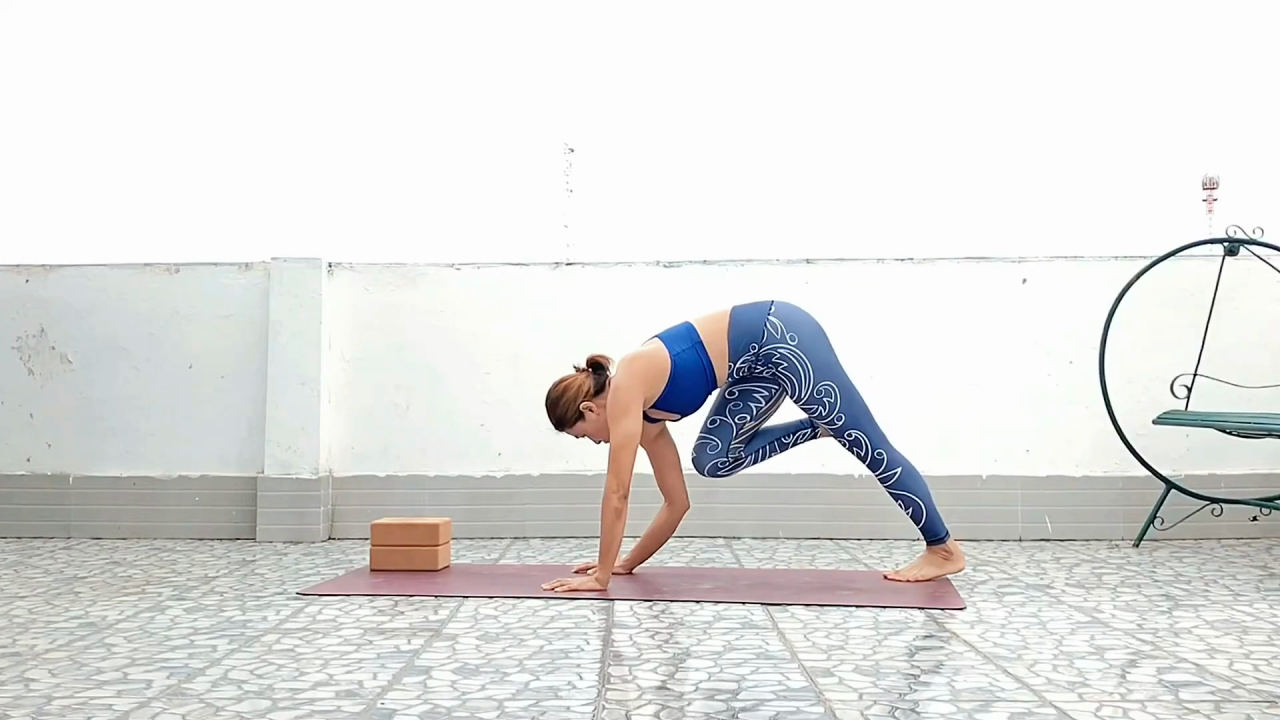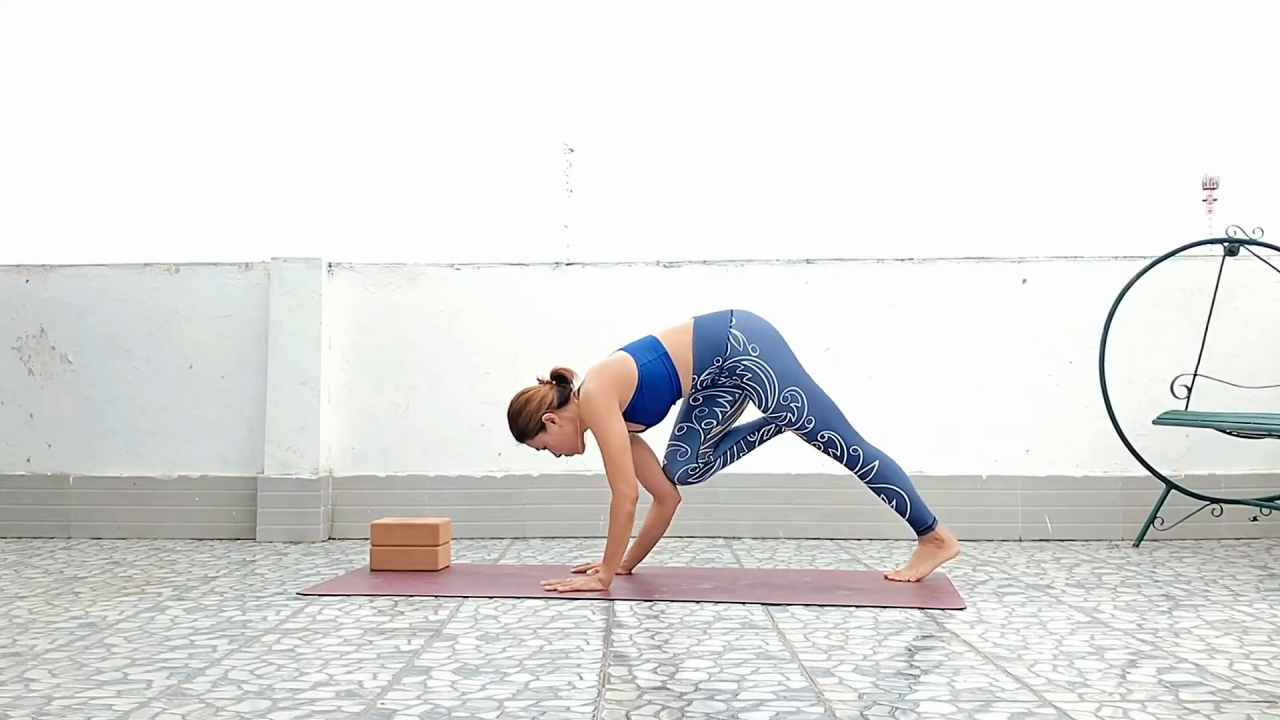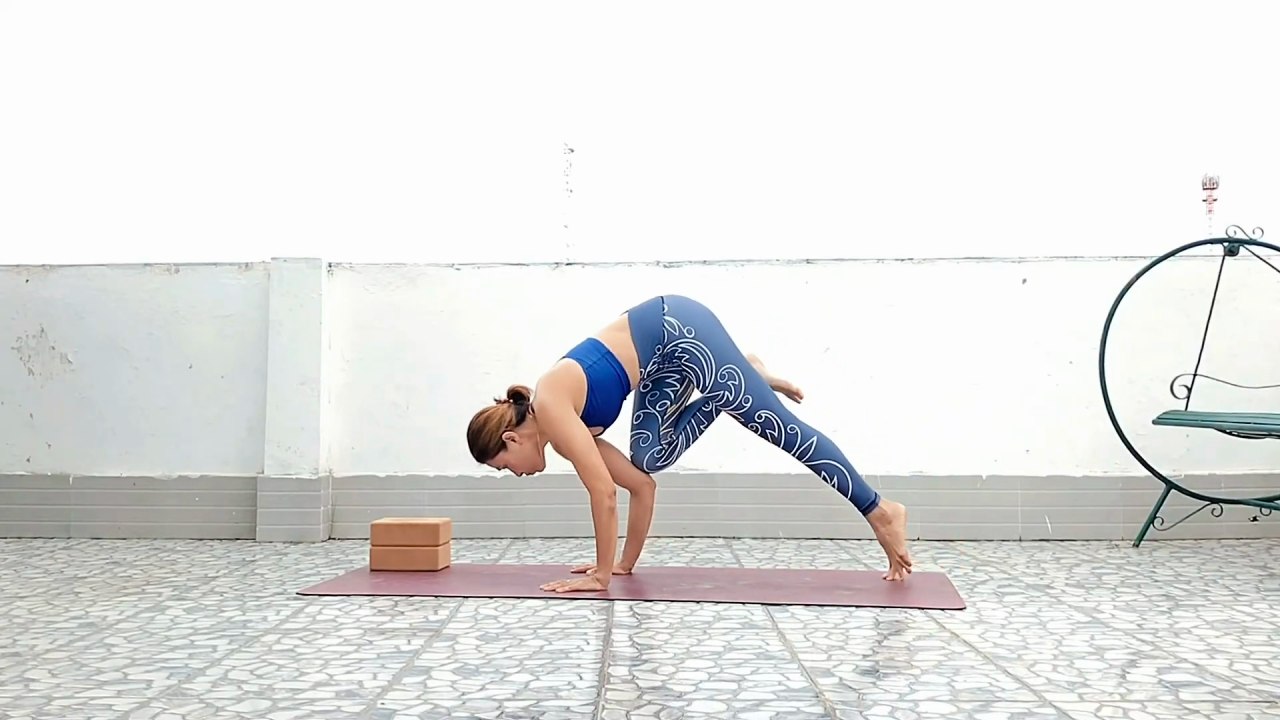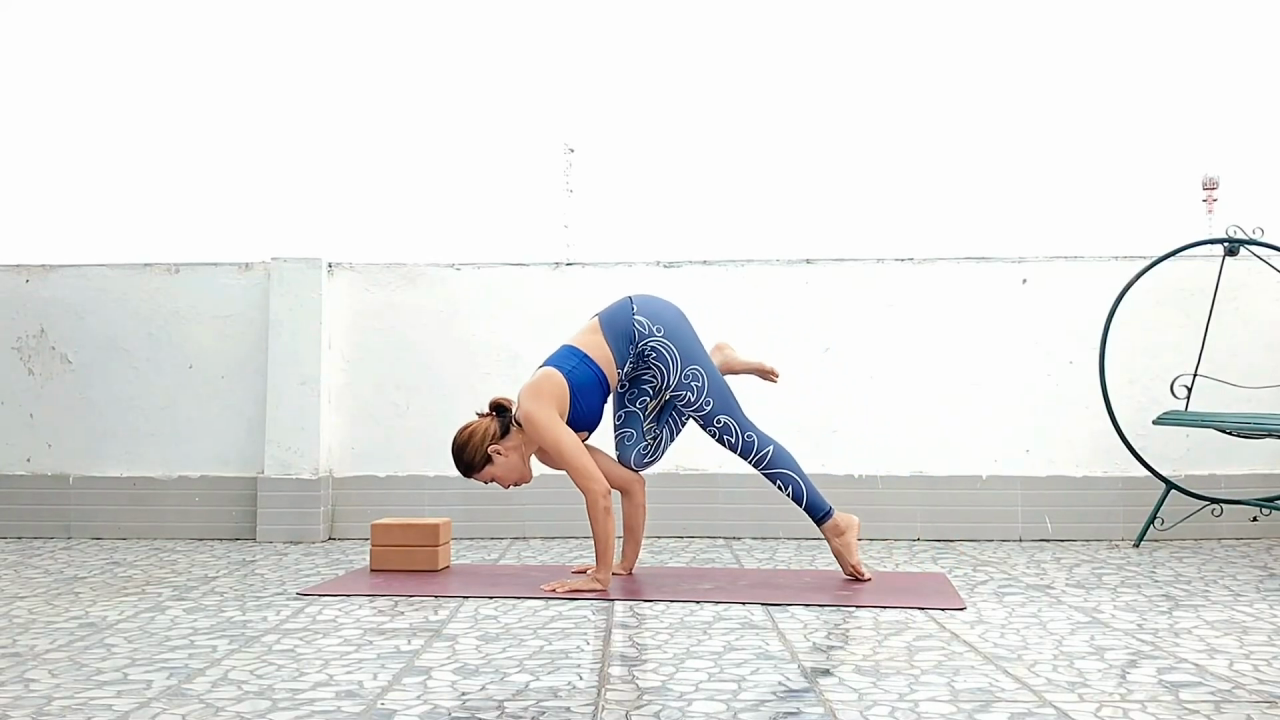
dt=0.7s
person 1, frame 1
left shoulder: (625, 390)
right shoulder: (645, 414)
left elbow: (617, 494)
right elbow: (676, 502)
left wrist: (601, 575)
right wrist: (627, 563)
left hip: (778, 336)
right hip: (760, 355)
left knee: (867, 447)
right knee: (713, 459)
left ankle: (944, 548)
right ankle: (824, 426)
person 1, frame 2
left shoulder: (595, 397)
right shoulder: (611, 418)
left elbow: (625, 496)
right elbow: (666, 496)
left wrist: (604, 576)
right wrist: (625, 564)
left hip: (739, 345)
right hip: (723, 366)
left knee: (841, 444)
right knee: (684, 469)
left ankle: (935, 537)
right ankle: (783, 420)
person 1, frame 3
left shoulder: (549, 406)
right shoulder: (566, 427)
left elbow: (603, 492)
right elbow: (640, 484)
left wrist: (602, 575)
right wrist: (625, 563)
left hip: (676, 328)
right hip: (663, 350)
left knee: (779, 427)
right knee: (649, 460)
left ankle: (880, 512)
right ankle: (745, 378)
person 1, frame 4
left shoulder: (534, 415)
right shoulder: (546, 443)
left elbow: (599, 492)
right elbow: (629, 482)
left wrist: (601, 576)
right wrist: (624, 563)
left hip: (646, 326)
right hip: (636, 348)
left knee: (735, 432)
right knee: (635, 460)
left ankle: (833, 523)
right ankle: (713, 365)
